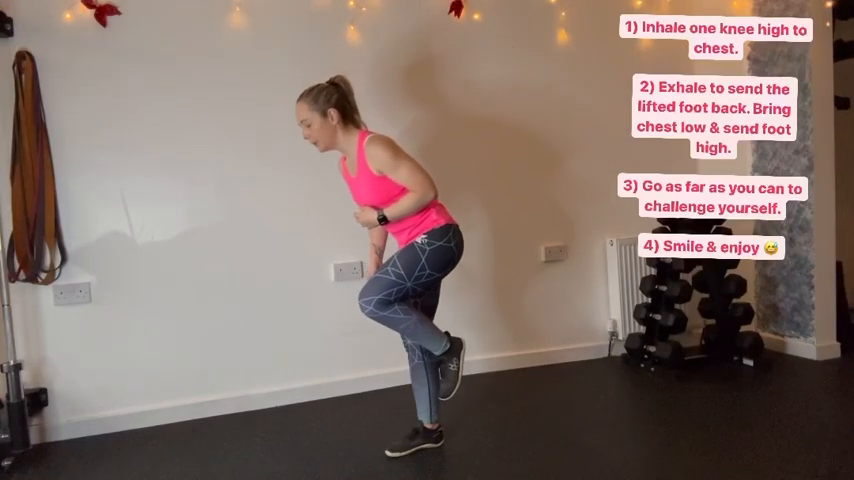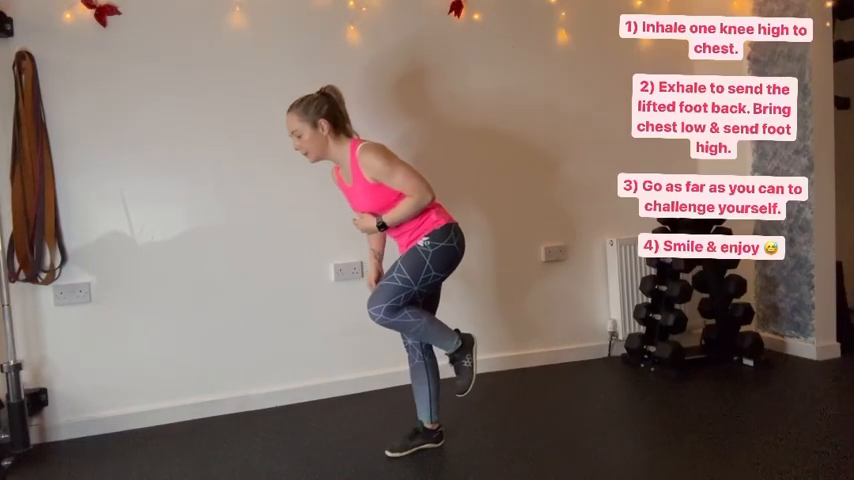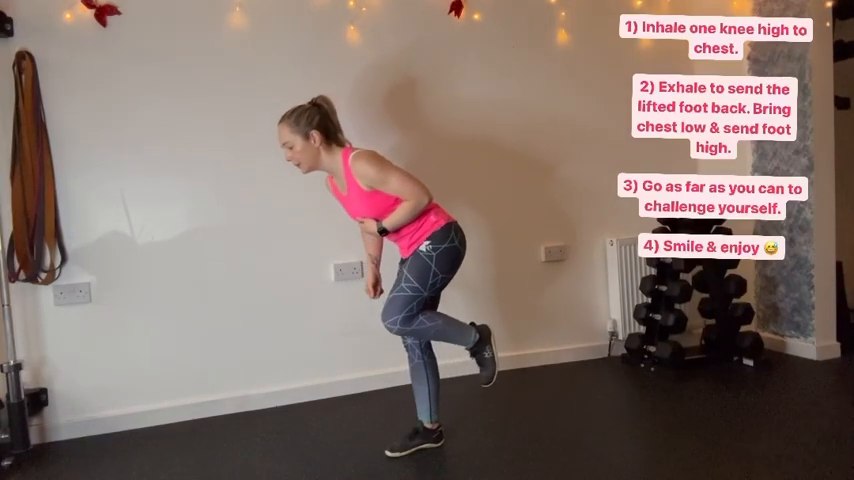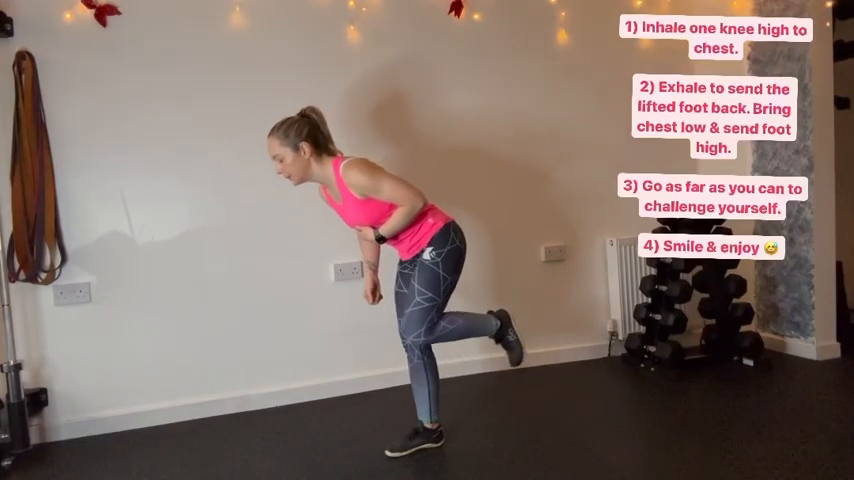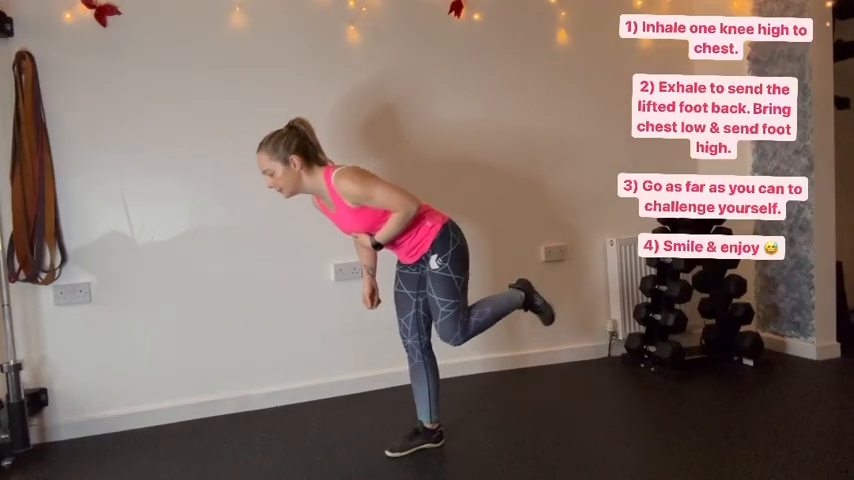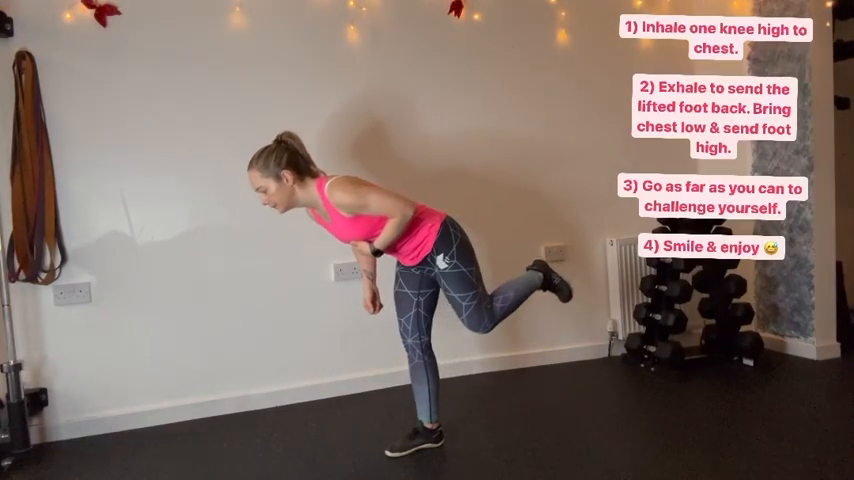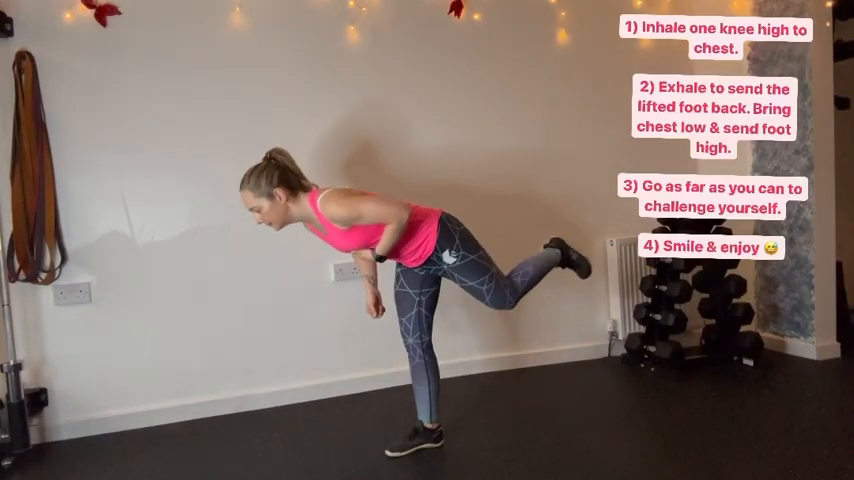
dt=0.4s
person 1, frame 1
left shoulder: (376, 147)
right shoulder: (346, 163)
left elbow: (426, 190)
left wrist: (380, 216)
right wrist: (375, 261)
left hip: (437, 239)
right hip: (417, 248)
left knee: (372, 300)
right knee: (414, 341)
left ankle: (446, 347)
right ankle: (429, 428)
person 1, frame 2
left shoulder: (368, 155)
right shoulder: (340, 172)
left elbow: (423, 194)
left wrist: (379, 222)
right wrist: (375, 263)
left hip: (438, 239)
right hip: (418, 249)
left knee: (382, 307)
right knee: (414, 341)
left ankle: (458, 345)
right ankle: (429, 428)
person 1, frame 3
left shoulder: (361, 163)
right shoulder: (333, 181)
left elbow: (420, 197)
left wrist: (382, 227)
right wrist: (372, 268)
left hip: (439, 240)
right hip: (414, 251)
left knee: (396, 317)
right knee: (413, 341)
left ankle: (475, 338)
right ankle: (429, 428)
person 1, frame 4
left shoulder: (353, 172)
right shoulder: (326, 189)
left elbow: (415, 201)
left wrist: (379, 234)
right wrist: (371, 274)
left hip: (438, 242)
right hip: (412, 256)
left knee: (418, 330)
right knee: (413, 343)
left ankle: (496, 325)
right ankle: (429, 428)
person 1, frame 5
left shoulder: (345, 181)
right shoulder: (319, 199)
left elbow: (409, 206)
left wrist: (376, 241)
right wrist: (369, 278)
left hip: (438, 245)
right hip: (411, 260)
left knee: (453, 332)
right knee: (414, 344)
left ankle: (520, 296)
right ankle: (429, 429)
person 1, frame 6
left shoulder: (338, 192)
right shoulder: (314, 210)
left elbow: (405, 210)
left wrist: (376, 247)
right wrist: (369, 284)
left hip: (440, 245)
right hip: (411, 262)
left knee: (480, 320)
right knee: (414, 344)
left ankle: (538, 276)
right ankle: (429, 429)
person 1, frame 7
left shoulder: (332, 206)
right shoulder: (311, 221)
left elbow: (400, 214)
left wrist: (378, 254)
right wrist: (371, 288)
left hip: (440, 242)
right hip: (413, 261)
left knee: (504, 296)
right knee: (415, 345)
left ankle: (557, 254)
right ankle: (429, 428)
